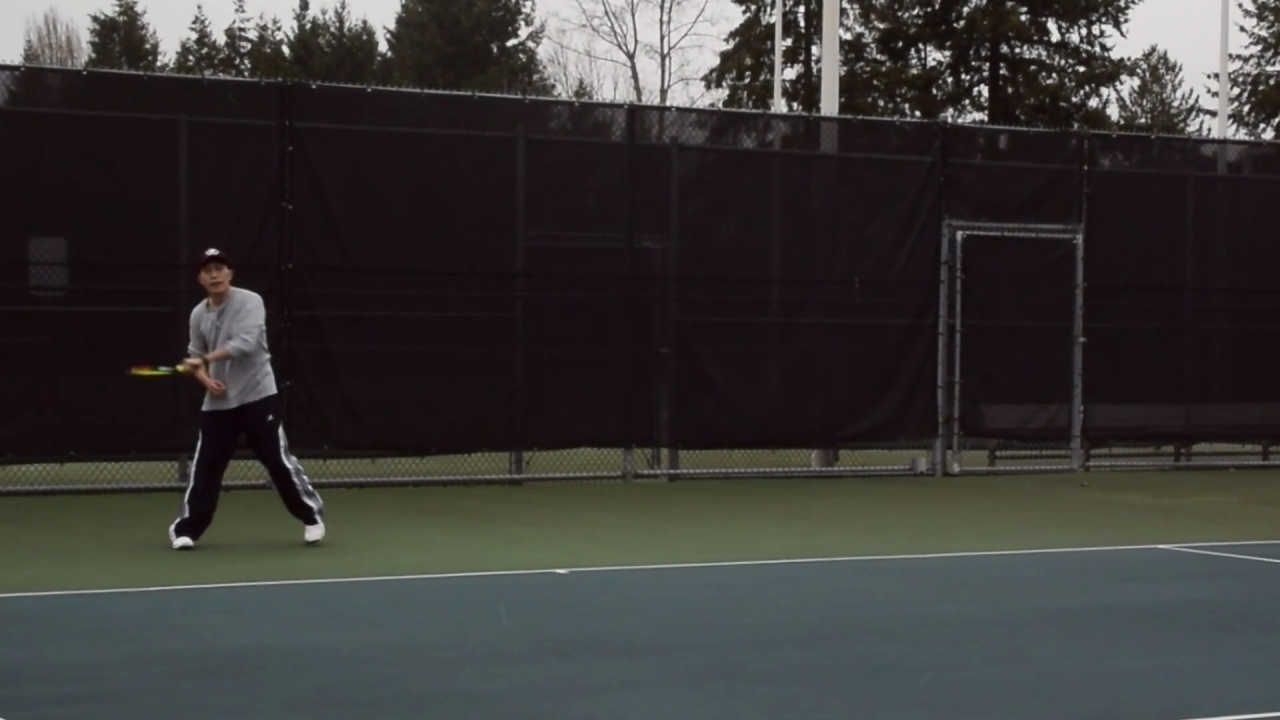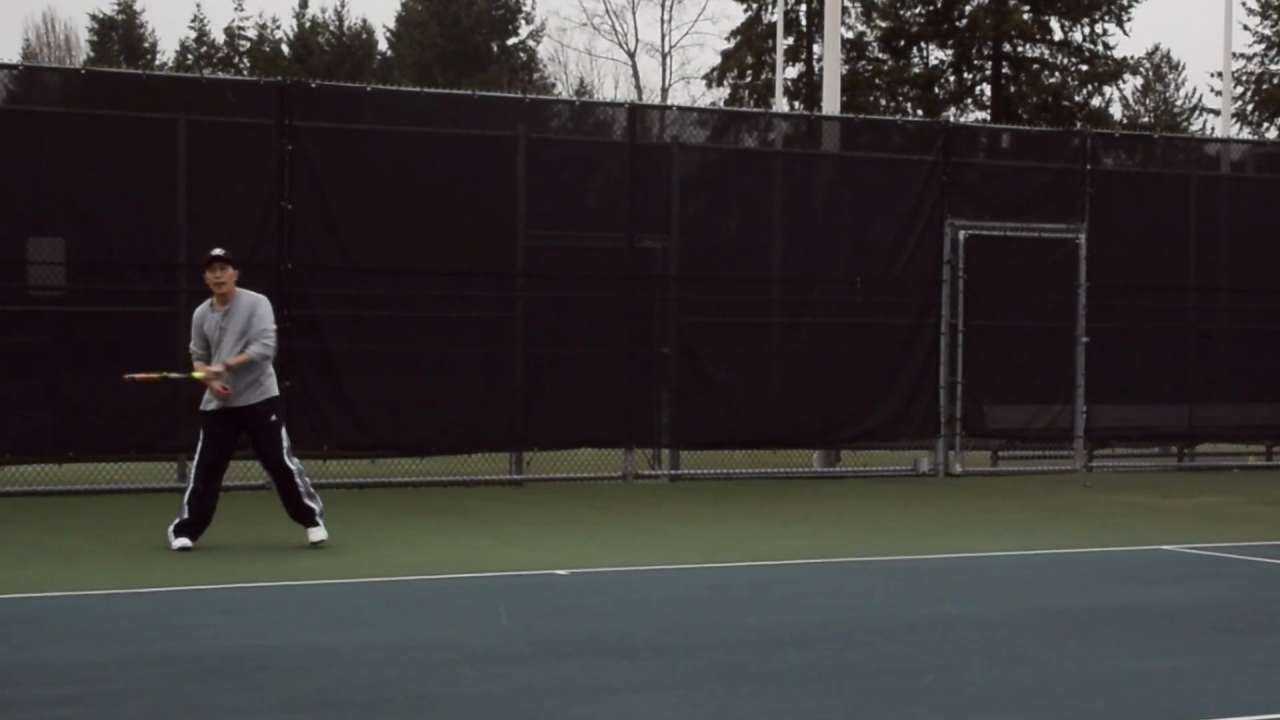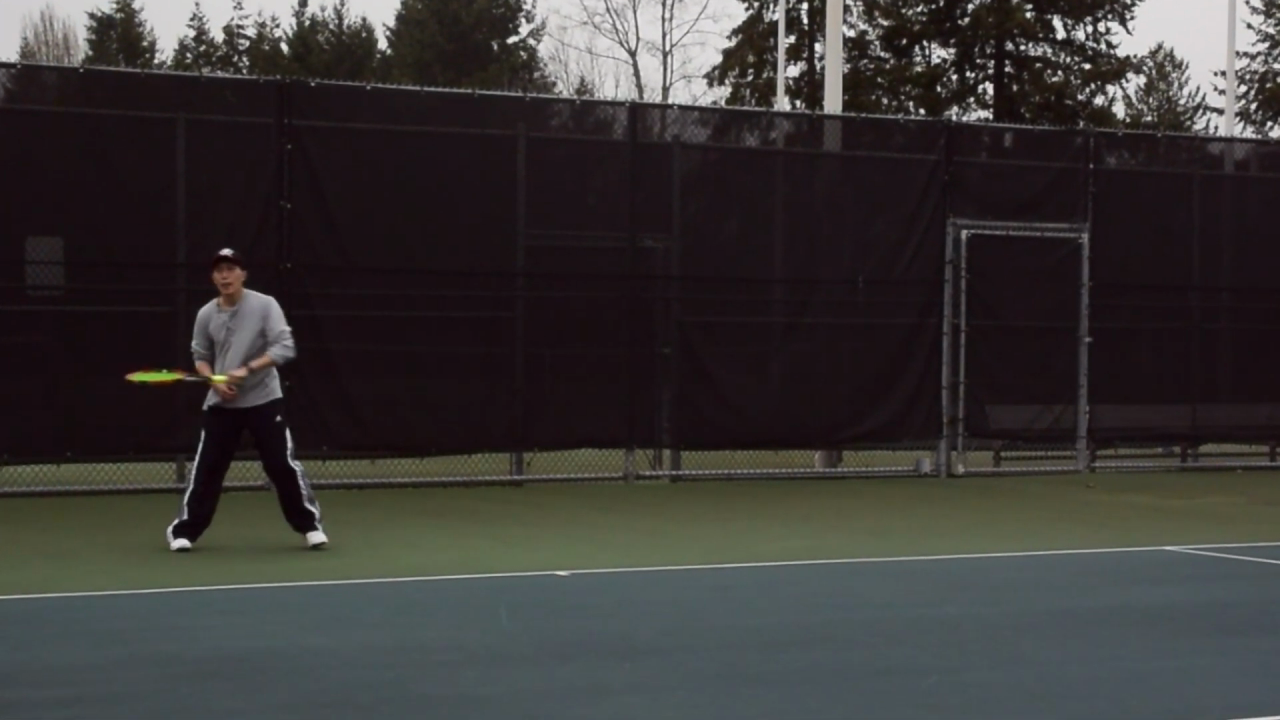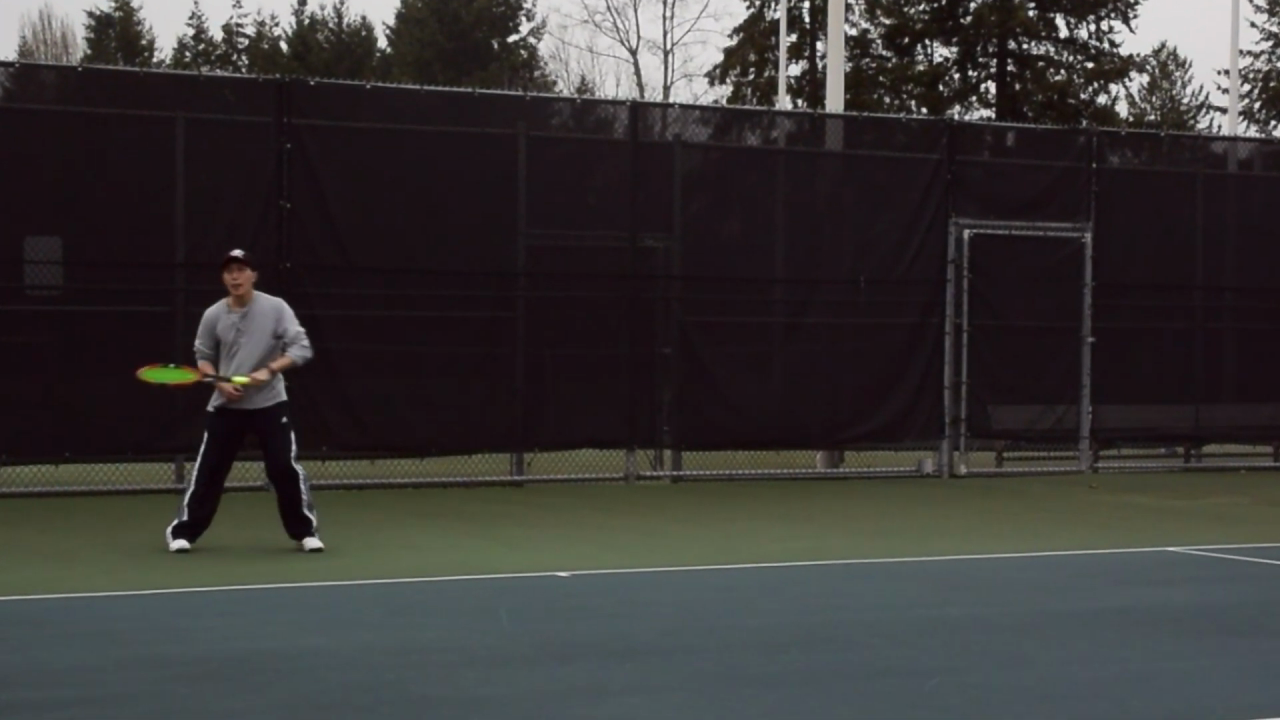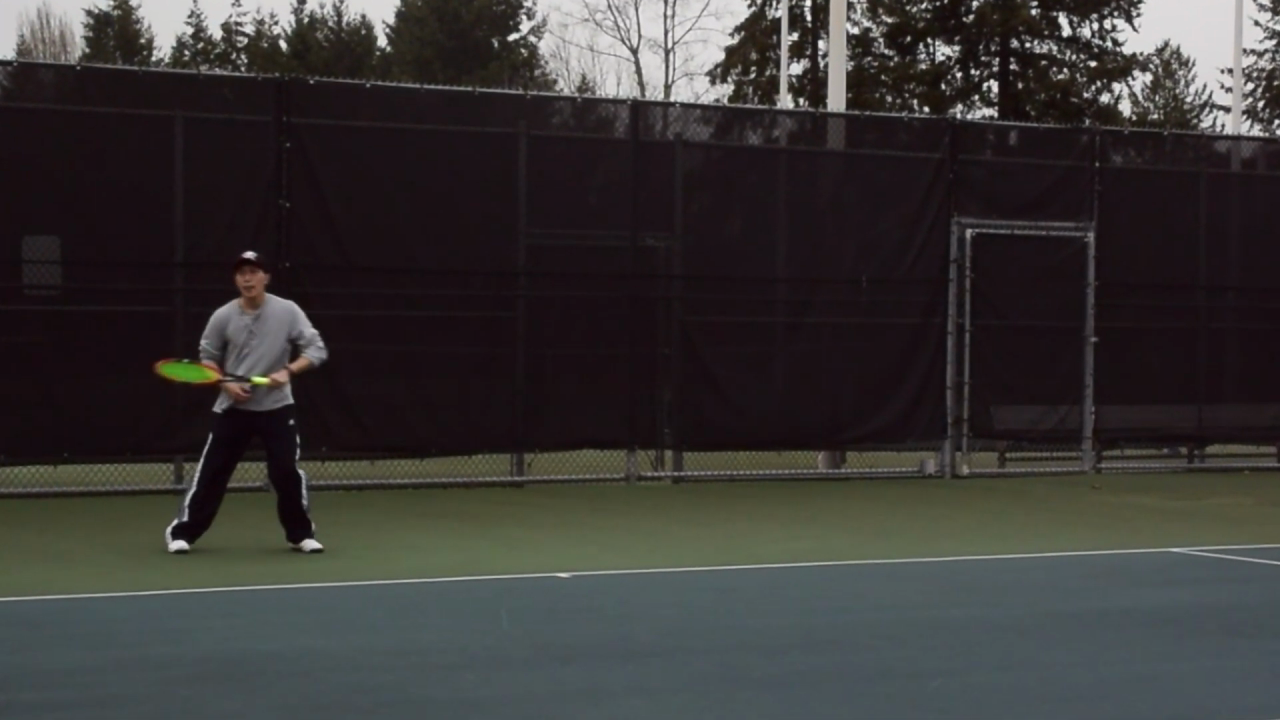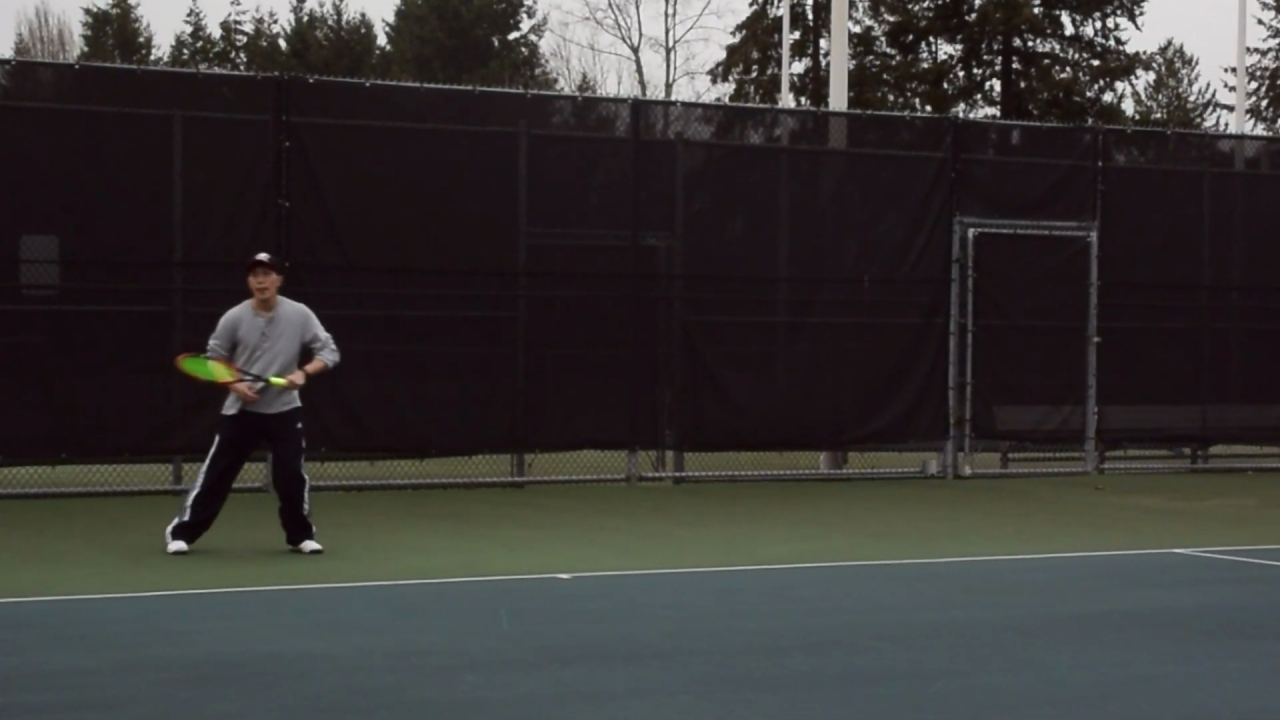
dt=0.1s
person 1, frame 1
left shoulder: (250, 302)
right shoulder: (198, 315)
left elbow: (245, 344)
right elbow: (201, 363)
left wrist: (204, 359)
right wrist: (206, 379)
left hip: (258, 397)
right hip: (218, 403)
left knee: (278, 460)
right knee: (206, 466)
left ankle: (312, 515)
right ankle: (186, 528)
person 1, frame 2
left shoulder: (256, 303)
right shoulder: (201, 315)
left elbow: (265, 346)
right elbow: (198, 357)
left wrist: (225, 365)
right wrist: (211, 380)
left hip: (260, 398)
right hip: (219, 403)
left knee: (280, 461)
right knee: (206, 467)
left ankle: (312, 520)
right ankle: (185, 529)
person 1, frame 3
left shoulder: (265, 305)
right shoulder: (206, 315)
left elbow: (285, 348)
right elbow: (200, 357)
left wrist: (248, 369)
right wrist: (214, 381)
left hip: (264, 399)
right hip: (222, 404)
left knee: (282, 464)
right knee: (207, 467)
left ankle: (310, 524)
right ankle: (184, 530)
person 1, frame 4
left shoulder: (276, 308)
right shoulder: (213, 315)
left elbow: (301, 347)
right elbow: (203, 357)
left wrist: (269, 370)
right wrist: (219, 383)
left hip: (270, 403)
right hip: (227, 405)
left knee: (284, 466)
right knee: (208, 469)
left ankle: (303, 531)
right ankle: (183, 531)
person 1, frame 5
left shoulder: (287, 310)
right shoulder: (222, 316)
left elbow: (317, 349)
right elbow: (208, 356)
left wrist: (289, 371)
right wrist: (226, 383)
left hip: (277, 405)
right hip: (234, 407)
left knee: (287, 470)
right knee: (212, 470)
left ankle: (301, 533)
right ankle: (183, 531)
person 1, frame 6
left shoulder: (300, 314)
right shoulder: (234, 318)
left elbow: (329, 351)
right elbow: (214, 358)
left wrist: (304, 372)
right wrist: (233, 384)
left hip: (284, 408)
right hip: (241, 409)
left knee: (291, 472)
right knee: (216, 471)
left ankle: (300, 535)
right ankle: (181, 532)
